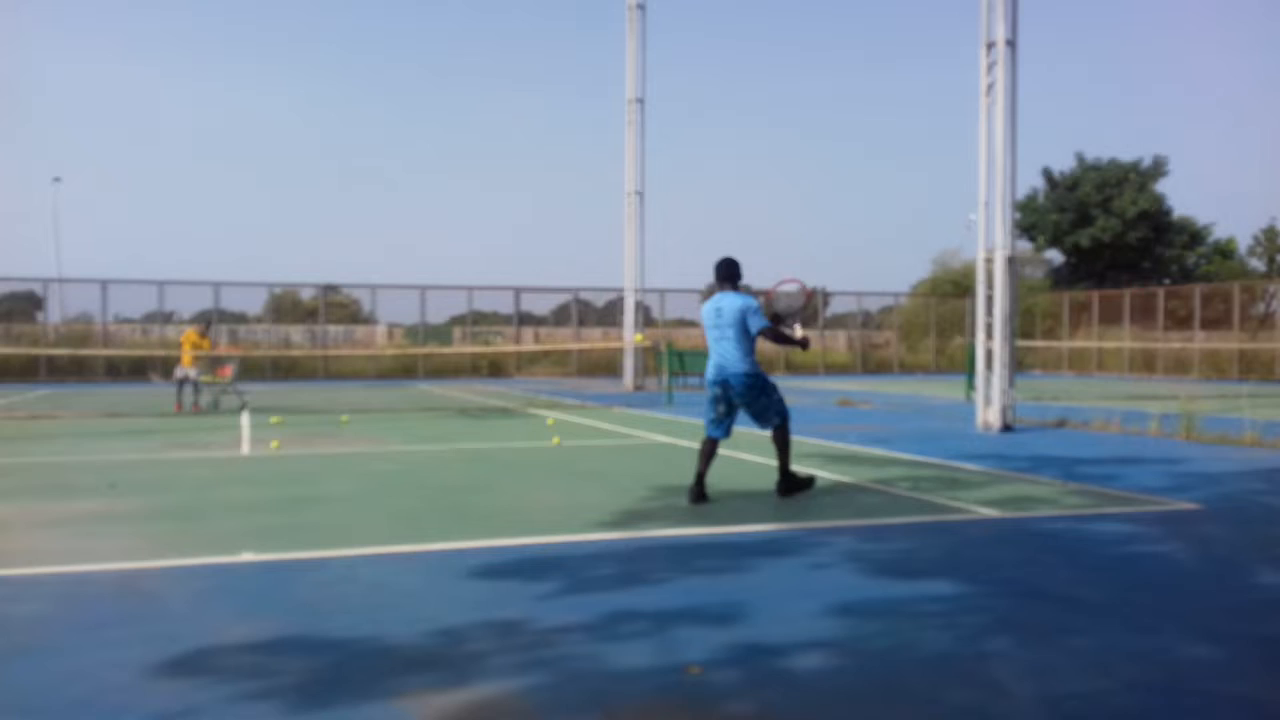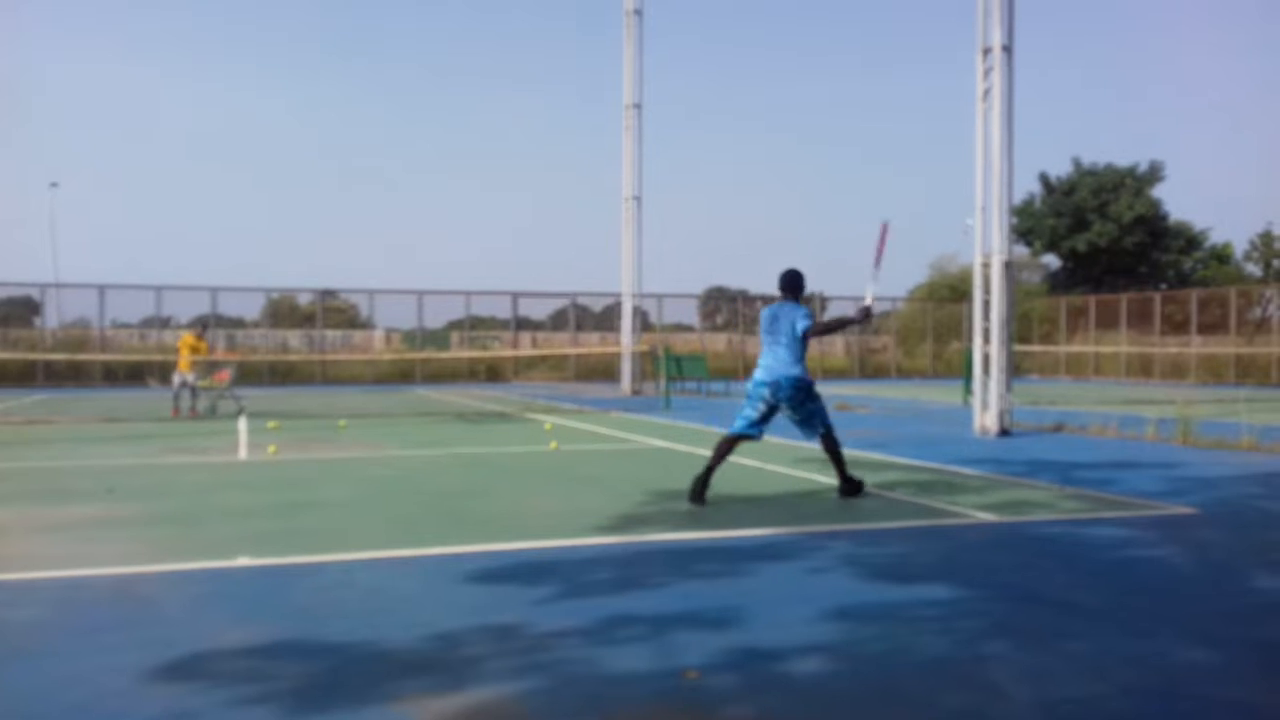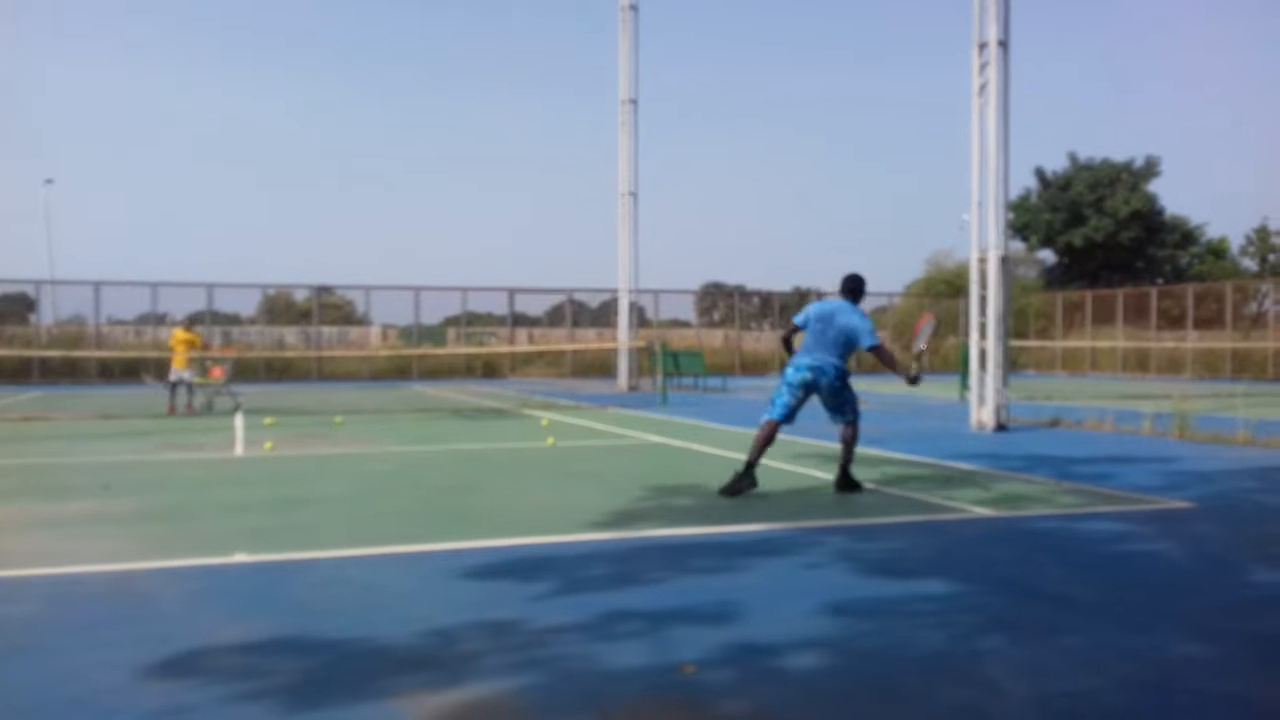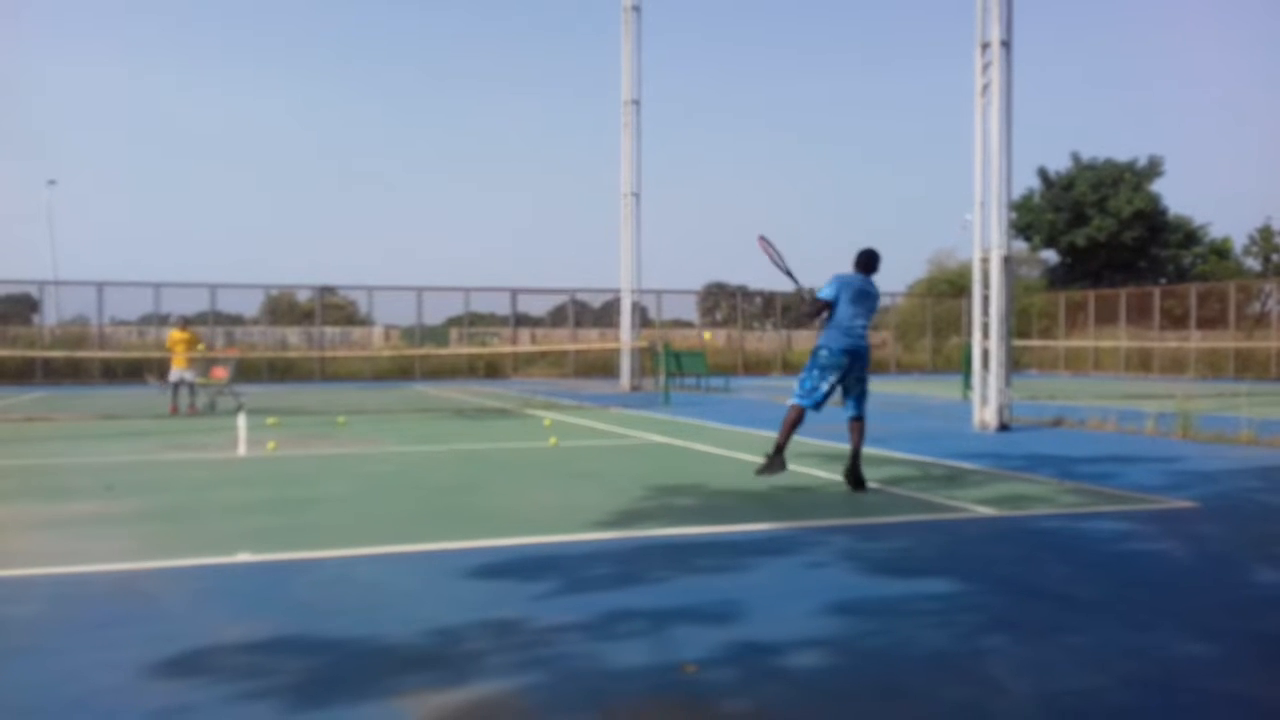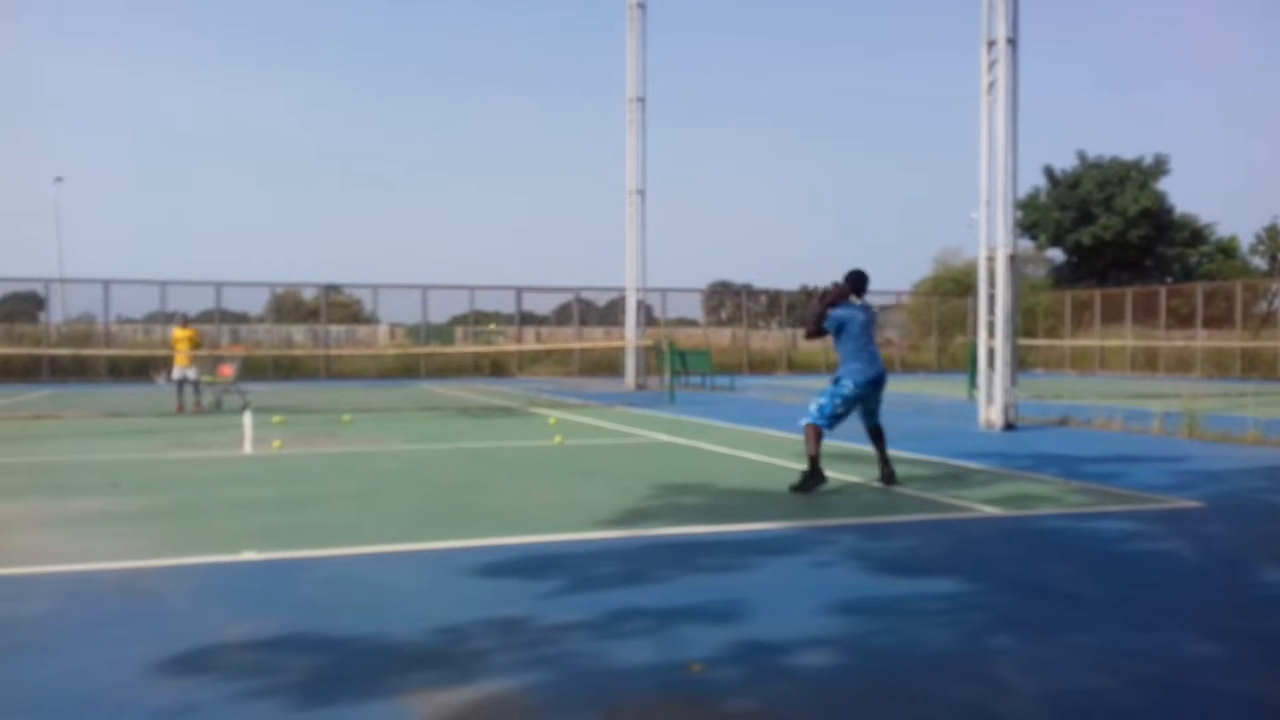
dt=0.3s
person 1, frame 1
left shoulder: (706, 309)
right shoulder: (747, 303)
right elbow: (769, 334)
left wrist: (769, 321)
right wrist: (797, 342)
left hip: (715, 377)
right hip: (744, 376)
left knee: (713, 433)
right knee: (779, 419)
left ankle: (698, 484)
right ankle: (785, 479)
person 1, frame 2
left shoulder: (766, 313)
right shoulder: (800, 312)
right elbow: (812, 331)
left wrist: (823, 324)
right wrist: (853, 319)
left hip: (762, 381)
right hip: (792, 382)
left knee: (737, 433)
right knee: (824, 430)
left ankle: (704, 478)
right ankle: (846, 482)
person 1, frame 3
left shoulder: (818, 307)
right shoulder: (861, 320)
left elbow: (788, 334)
right elbow: (877, 350)
left wrist: (791, 355)
right wrist: (903, 372)
left hip: (799, 367)
right hip: (830, 372)
left knee: (772, 420)
right knee: (849, 420)
left ankle: (747, 473)
right ankle: (843, 476)
person 1, frame 4
left shoulder: (840, 281)
right shoulder: (874, 294)
left elbow: (813, 313)
left wrist: (811, 311)
left hip: (832, 350)
right hip: (859, 353)
left knee: (800, 402)
right knee: (856, 413)
left ankle: (777, 454)
right ankle: (854, 467)
person 1, frame 5
left shoulder: (843, 312)
right shoulder: (867, 311)
left elbow: (811, 333)
right elbow: (831, 321)
left wrist: (823, 306)
right wrist: (828, 305)
left hip: (853, 380)
right hip: (876, 377)
left knee: (812, 421)
right knee: (871, 421)
left ankle: (814, 471)
right ankle: (886, 468)
